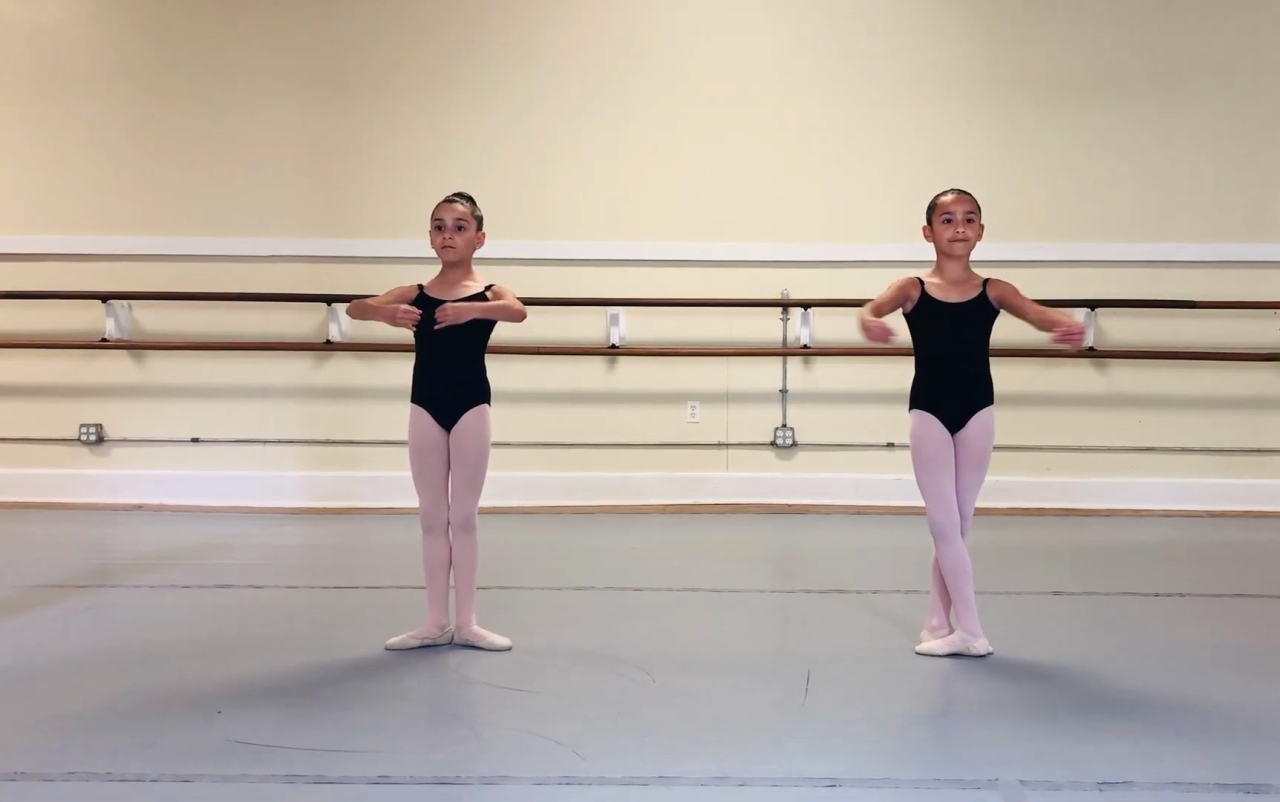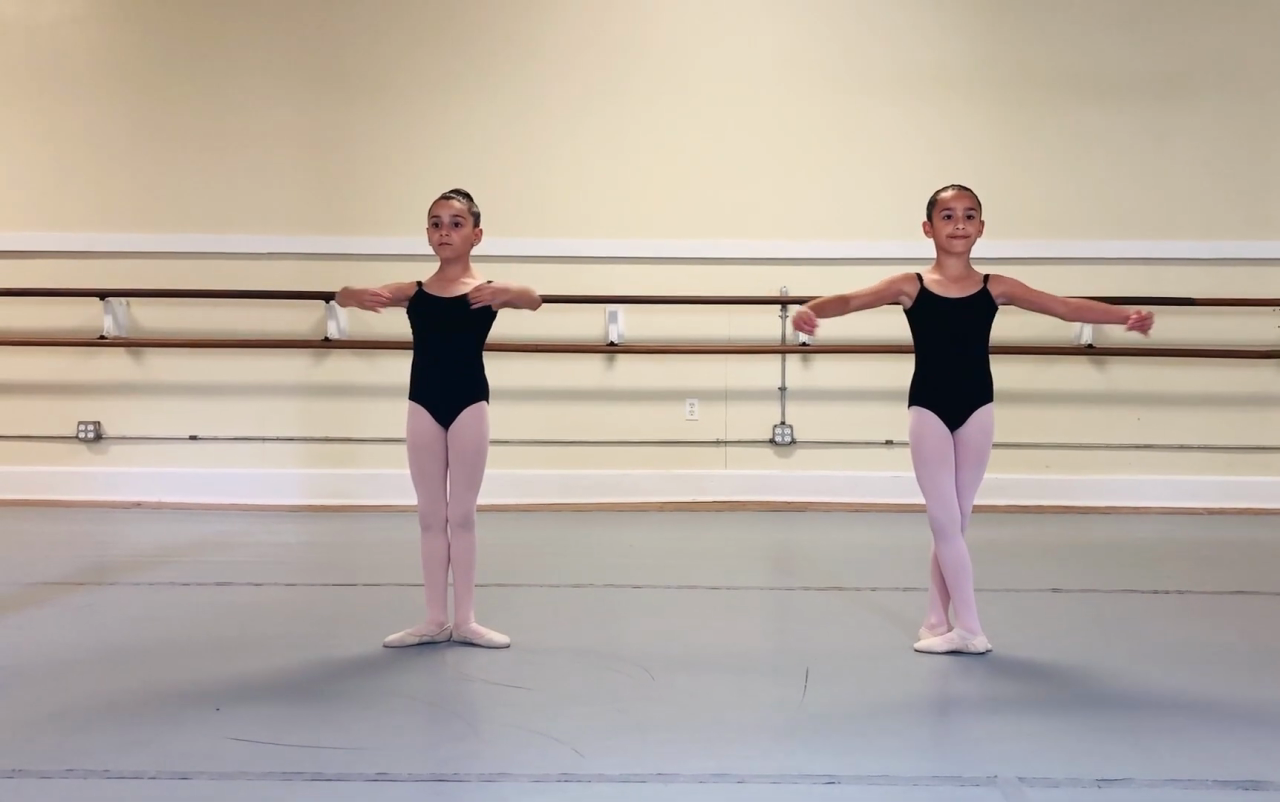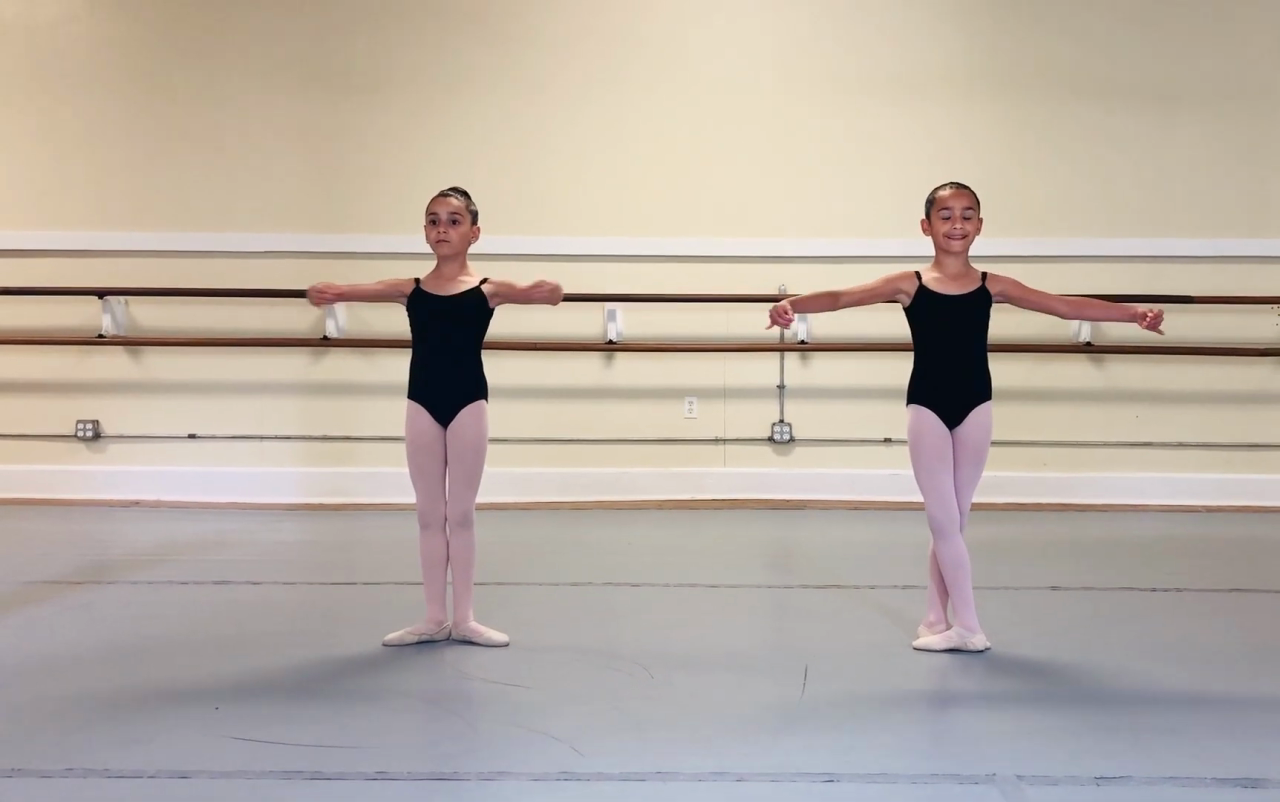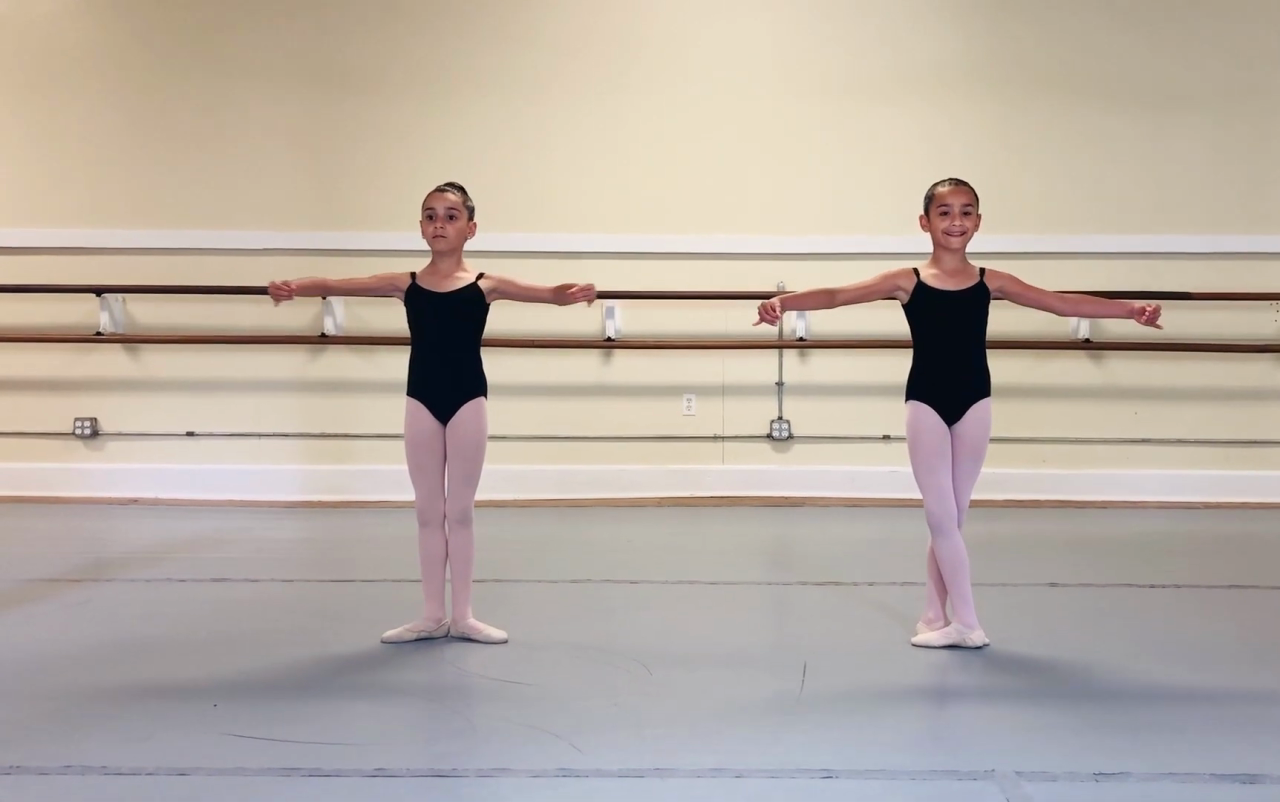
dt=0.2s
person 1, frame 1
left shoulder: (993, 291)
right shoulder: (913, 288)
left elbow: (1044, 316)
right elbow: (874, 308)
left wrist: (1071, 328)
right wrist: (871, 321)
left hip: (977, 411)
right hip: (928, 411)
left knee: (956, 525)
right knee: (944, 524)
left ankle: (938, 624)
right ankle: (969, 630)
person 1, frame 2
left shoulder: (995, 287)
right shoulder: (911, 286)
left elbow: (1065, 307)
right elbow: (850, 300)
left wrist: (1126, 314)
right wrist: (812, 310)
left hip: (977, 408)
right hip: (928, 408)
left knee: (955, 523)
right knee: (945, 521)
left ankle: (938, 622)
right ankle: (969, 628)
person 1, frame 3
left shoulder: (992, 286)
right shoulder: (908, 284)
left elbow: (1065, 306)
right elbow: (840, 297)
left wrist: (1134, 313)
right wrist: (792, 304)
left hip: (975, 406)
right hip: (926, 406)
left knee: (953, 521)
right knee: (943, 520)
left ankle: (935, 621)
right ankle: (967, 626)
person 1, frame 4
left shoulder: (990, 282)
right shoulder: (907, 280)
left elbow: (1063, 303)
right elbow: (836, 295)
left wrist: (1131, 309)
right wrist: (783, 302)
left hip: (973, 402)
right hip: (925, 402)
left knee: (952, 518)
right knee: (941, 517)
left ankle: (934, 617)
right ankle: (966, 623)
person 2, frame 1
left shoulder: (488, 295)
right shoulder: (413, 294)
left elbow: (519, 312)
right elbow: (355, 308)
left wrist: (473, 311)
right wrist: (383, 311)
left hip: (471, 407)
right hip: (425, 408)
left knee: (464, 518)
right knee: (432, 518)
left ankle: (466, 622)
right ankle: (436, 622)
person 2, frame 2
left shoulder: (490, 291)
right shoulder: (412, 291)
left elbow: (532, 299)
right elbow: (350, 294)
left wrist: (509, 294)
right wrist: (360, 296)
left hip: (469, 404)
right hip: (423, 405)
left knee: (462, 515)
right knee: (430, 515)
left ankle: (465, 619)
right ankle: (435, 619)
person 2, frame 3
left shoulder: (487, 289)
right shoulder: (409, 289)
left elbow: (544, 295)
right elbow: (348, 291)
left wrist: (546, 291)
right wrist: (324, 293)
left hip: (468, 403)
right hip: (422, 404)
left knee: (461, 514)
right knee: (429, 514)
left ankle: (463, 618)
right ankle: (434, 618)
person 2, frame 4
left shoulder: (485, 285)
right shoulder: (405, 284)
left elbow: (550, 293)
right elbow: (335, 285)
left wrist: (575, 292)
right wrist: (293, 287)
left hip: (468, 400)
right hip: (421, 401)
left knee: (460, 511)
right knee: (428, 511)
left ankle: (462, 615)
right ankle: (433, 615)
